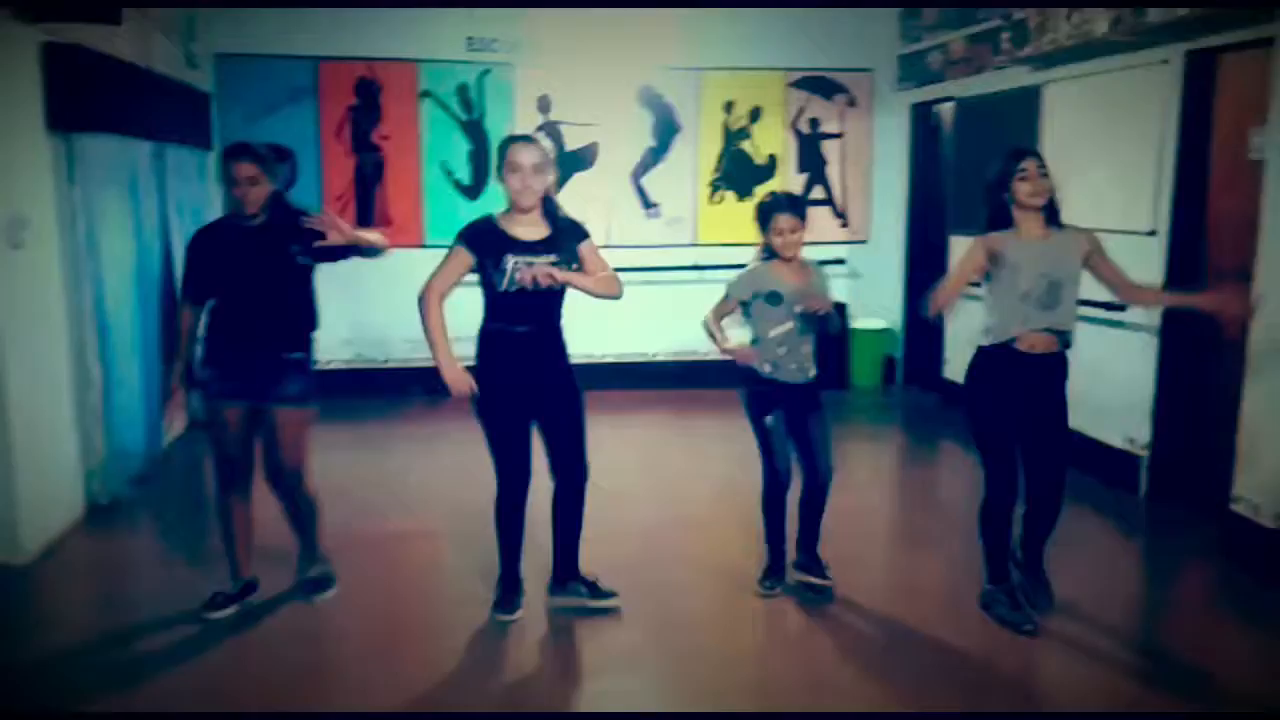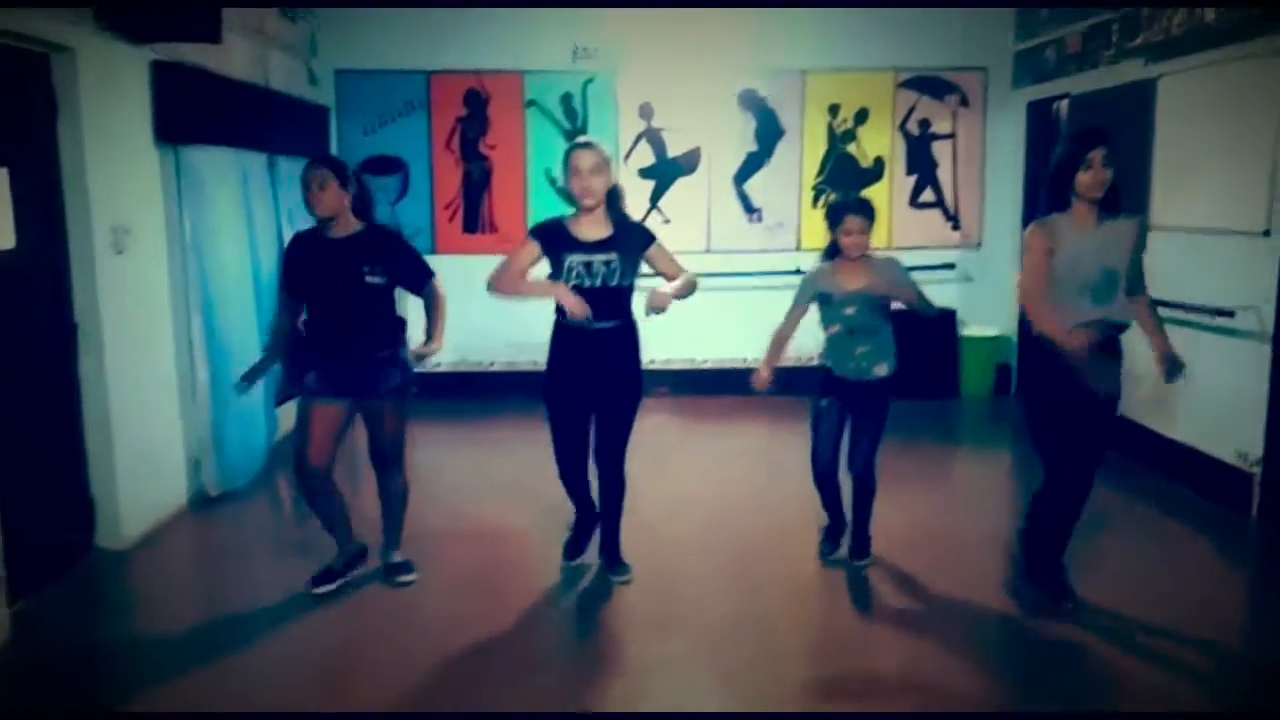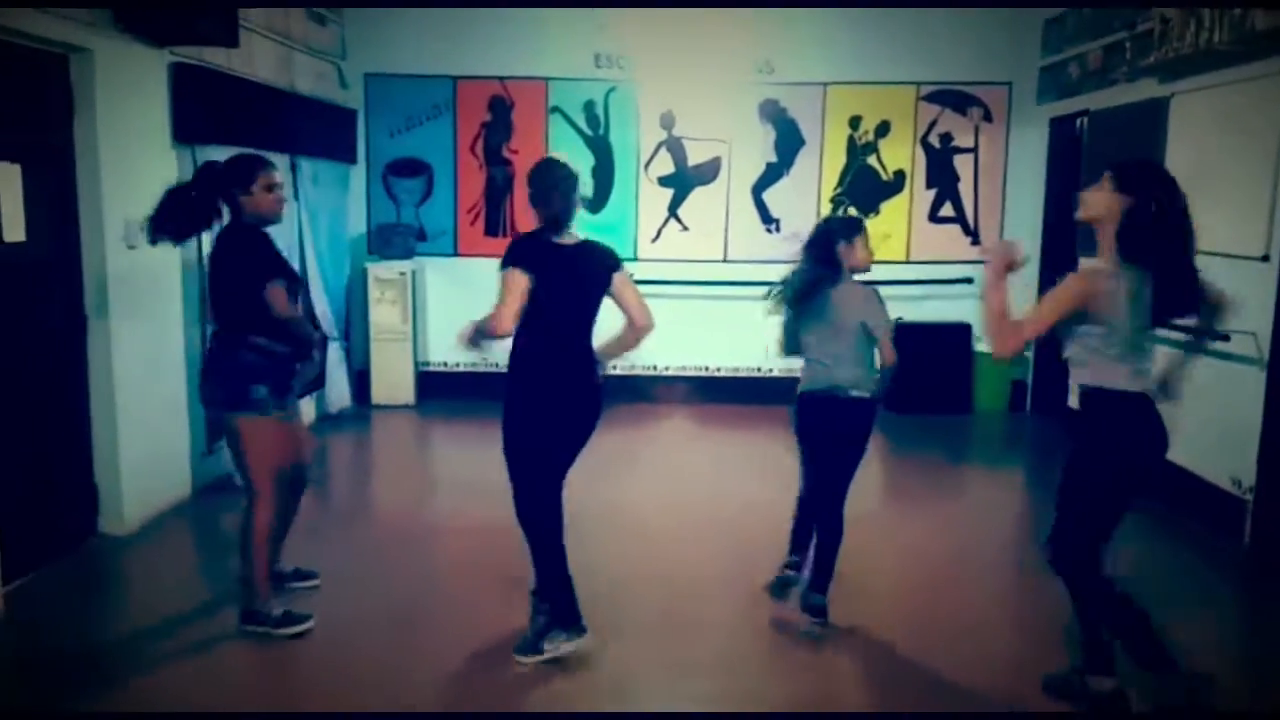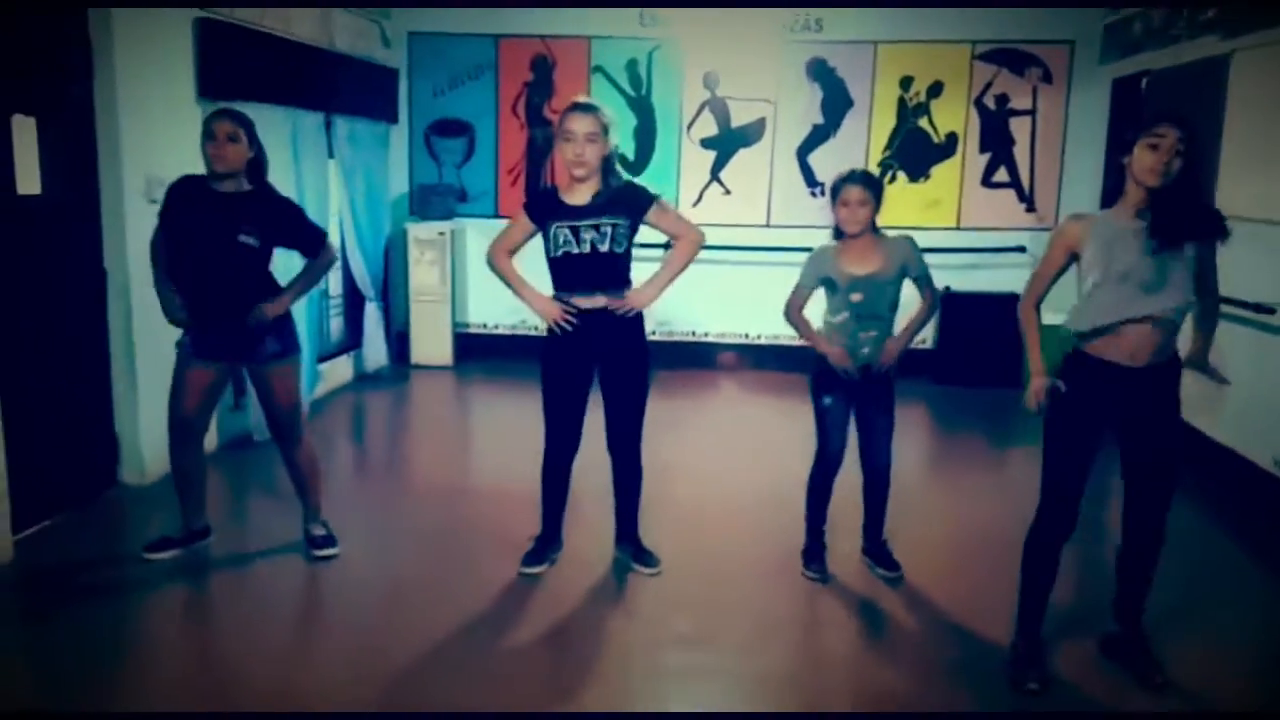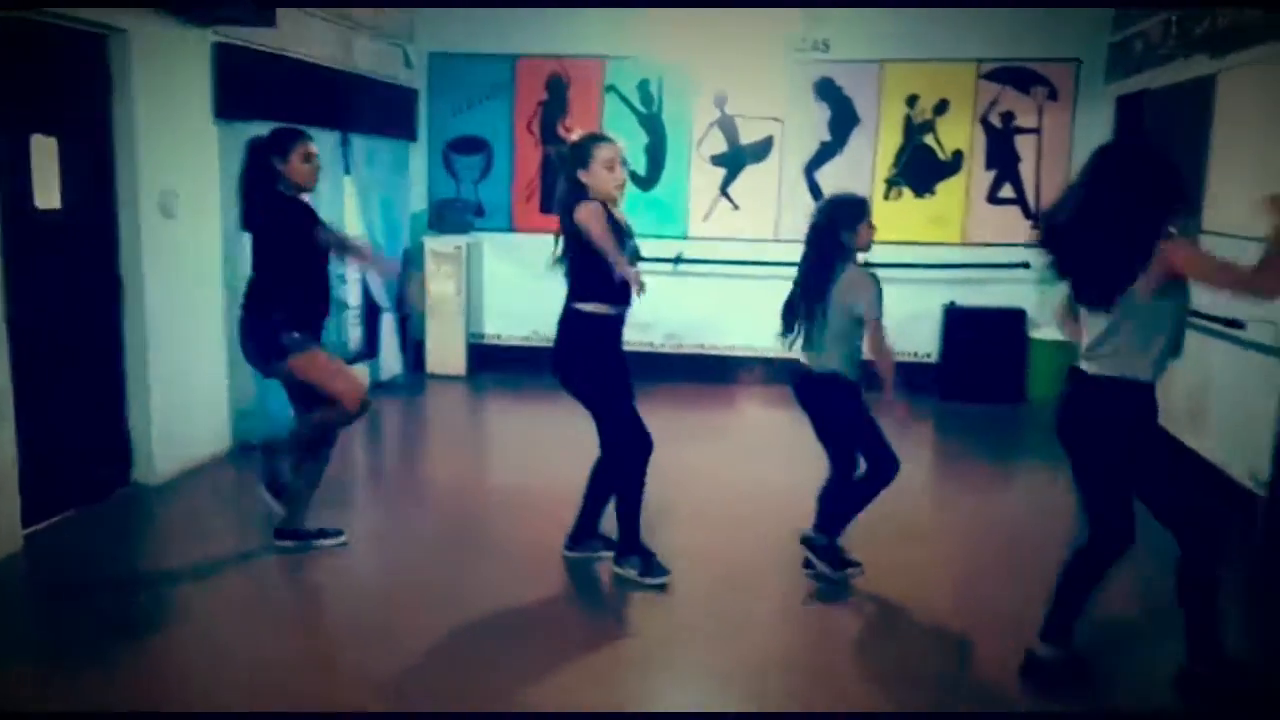
dt=1s
person 1, frame 1
left shoulder: (1078, 243)
right shoulder: (990, 247)
left elbow: (1129, 291)
right elbow: (938, 304)
left wrist: (1206, 300)
right wrist: (960, 276)
left hip: (1048, 374)
right hip: (997, 372)
left knee: (1048, 484)
right knee: (1002, 482)
left ankle: (1031, 561)
right ankle: (997, 584)
person 1, frame 2
left shoulder: (1129, 229)
right shoulder: (1043, 233)
left elbow: (1137, 296)
right elbow: (1033, 308)
left wrist: (1162, 345)
right wrist: (1082, 354)
left hip: (1105, 359)
right hip: (1052, 362)
left knee: (1081, 475)
right knee: (1062, 474)
left ankle: (1047, 565)
right ankle: (1027, 558)
person 1, frame 3
left shoulder: (1091, 278)
right shoulder: (1146, 270)
left elbow: (1008, 342)
right elbow: (1207, 312)
left wrist: (996, 274)
right wrist: (1173, 370)
left hip: (1109, 426)
right hip: (1136, 423)
left knee: (1073, 554)
right knee: (1078, 550)
left ankle: (1146, 666)
right ankle: (1098, 670)
person 1, frame 4
left shoulder: (1192, 224)
right shoulder: (1082, 229)
left elbow: (1206, 297)
right elbow: (1030, 300)
left wrist: (1199, 349)
right wrist: (1036, 372)
left hip: (1157, 390)
right hip: (1088, 380)
left knee: (1147, 523)
right knee: (1056, 517)
left ankle: (1127, 633)
right ankle: (1027, 640)
person 1, frame 5
left shoulder: (1089, 251)
right shoulder: (1164, 252)
left elbow: (1073, 318)
left hip: (1080, 402)
right hip: (1123, 412)
left knee: (1109, 533)
right knee: (1197, 532)
left ankle: (1050, 652)
right ankle: (1204, 663)
person 2, frame 1
left shoulder: (570, 232)
right shoulder: (482, 234)
left elbow: (612, 287)
right elbow: (431, 295)
left wrist: (555, 273)
right wrist: (446, 360)
left hip: (553, 365)
right hip: (499, 367)
left knee: (573, 472)
right knee: (514, 478)
left ankle: (567, 577)
right ankle: (509, 580)
person 2, frame 2
left shoulder: (633, 234)
right shoulder: (551, 233)
left elbow: (687, 279)
right elbow: (498, 281)
left wrist: (671, 288)
right wrist: (556, 290)
left hip: (620, 359)
right hip: (569, 359)
left knee: (611, 458)
right knee: (569, 458)
left ankle: (611, 549)
right ankle: (585, 519)
person 2, frame 3
left shoulder: (524, 252)
right shoulder: (600, 257)
left elbow: (502, 323)
right elbow: (642, 321)
left wrist: (473, 332)
right wrist: (607, 353)
left hip: (532, 389)
right hip: (582, 390)
left knee: (530, 500)
right knee: (548, 493)
left ankle: (564, 621)
right ankle: (550, 601)
person 2, frame 4
left shoulder: (629, 197)
right shoulder: (542, 204)
left elbow: (690, 238)
right elbow: (499, 254)
left wrist: (650, 290)
right wrist: (535, 300)
left hip: (621, 333)
right hip: (568, 332)
left knee: (625, 443)
right knee: (559, 442)
left ankle: (628, 539)
right ankle: (549, 538)
person 2, frame 5
left shoulder: (614, 220)
right shoulder: (585, 210)
right elbow: (591, 217)
left wrist: (625, 268)
right wrist: (621, 263)
left hip: (603, 342)
right hip: (582, 343)
left knee: (618, 446)
right knee: (635, 443)
left ankle: (584, 534)
right ankle: (630, 550)
person 3, frame 1
left shoulder: (299, 229)
right shoulder: (209, 241)
left elbow: (377, 246)
right elbow: (190, 309)
left wrist: (346, 235)
right wrist: (177, 375)
left hip: (286, 366)
right hip: (227, 369)
left knee: (286, 474)
right knee: (231, 478)
left ankle: (314, 560)
right ankle: (240, 579)
person 3, frame 2
left shoulder: (384, 243)
right shoulder: (301, 248)
left elbow: (431, 290)
right elbow: (289, 309)
left wrist: (433, 338)
right wrist: (267, 359)
left hip: (382, 365)
right hip: (326, 370)
left knee: (387, 463)
right knee: (311, 467)
left ankle: (392, 550)
right ankle: (348, 549)
person 3, frame 3
left shoulder: (232, 243)
right shoulder: (251, 244)
left elbow: (239, 316)
right elbow: (283, 308)
left wrist: (289, 349)
right wrist: (308, 341)
left hip: (258, 376)
right hip: (249, 378)
left knee: (294, 474)
right knee: (266, 489)
left ankle: (265, 569)
right ankle: (260, 605)
person 3, frame 4
left shoulder: (268, 206)
right shoulder: (182, 193)
left elbow: (324, 253)
right elbow: (161, 241)
left wrist: (284, 299)
right wrist: (166, 291)
left hip: (263, 331)
right hip: (203, 331)
left knee: (289, 432)
right knee: (183, 431)
left ankle: (314, 523)
right ankle: (194, 526)
person 3, frame 5
left shoulder: (288, 209)
right shoulder: (279, 207)
right elbow: (336, 242)
left hip: (291, 331)
right hip: (274, 331)
left knee: (319, 421)
right knee: (352, 397)
left ankle: (293, 524)
right ankle: (281, 457)
person 4, frame 1
left shoulder: (813, 275)
right shoulder: (752, 277)
left elbow: (829, 326)
right elbow: (712, 320)
left wrist: (826, 312)
right wrist: (729, 347)
left hip: (805, 386)
right hip: (765, 386)
left knee: (821, 470)
right knee: (779, 473)
left ankle: (807, 554)
right ankle: (774, 560)
person 4, frame 2
left shoulder: (890, 270)
right shoulder: (819, 279)
left elbow: (928, 308)
right elbow: (789, 325)
left wrist: (894, 293)
right wrist: (767, 365)
left hip: (874, 383)
right hip: (834, 380)
left knee: (862, 464)
right knee: (822, 462)
left ankle: (860, 536)
right ankle: (835, 522)
person 4, frame 3
left shoulder: (808, 294)
right shoulder: (864, 295)
left elbow: (788, 348)
right elbow: (889, 359)
right wrist: (875, 385)
left hip: (810, 405)
right hip: (851, 408)
left knee: (812, 489)
right knee: (833, 496)
left ankle: (793, 565)
right ankle: (816, 593)
person 4, frame 4
left shoulder: (901, 249)
right shoulder: (824, 257)
left elbow: (931, 297)
right elbow: (792, 310)
left wrist: (904, 339)
right wrist: (822, 345)
left hip: (877, 371)
right hip: (833, 370)
left knee: (878, 461)
right knee: (829, 456)
left ankle: (874, 543)
right ankle: (814, 544)
person 4, frame 5
left shoulder: (824, 272)
right shoulder: (863, 281)
right elbow: (878, 344)
right wrist: (893, 397)
left hip: (814, 380)
right hip: (834, 387)
left knee: (844, 467)
right knee: (884, 465)
left ankle: (826, 546)
right ankle: (822, 535)
